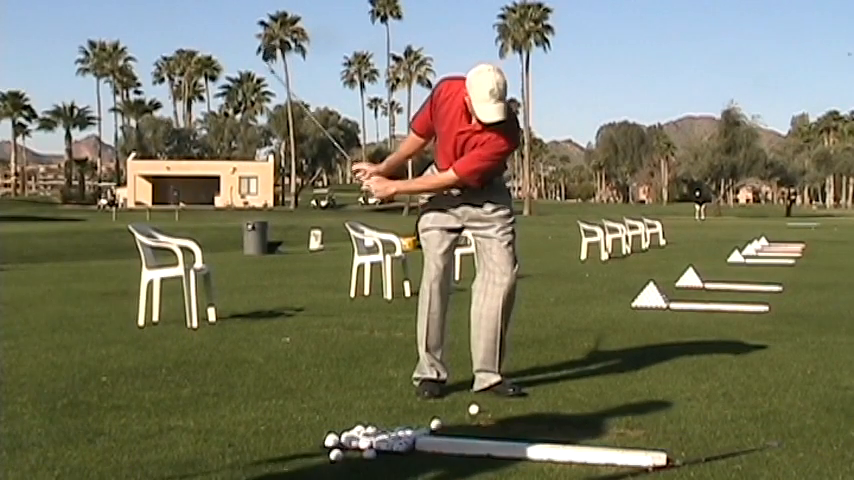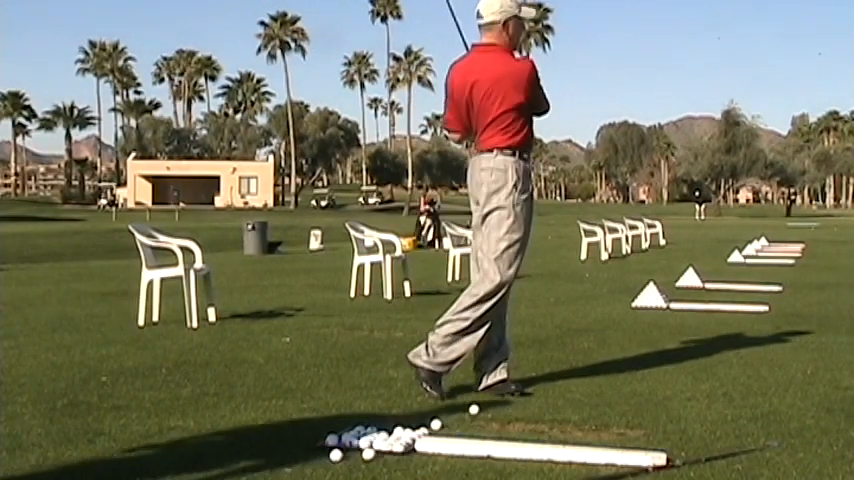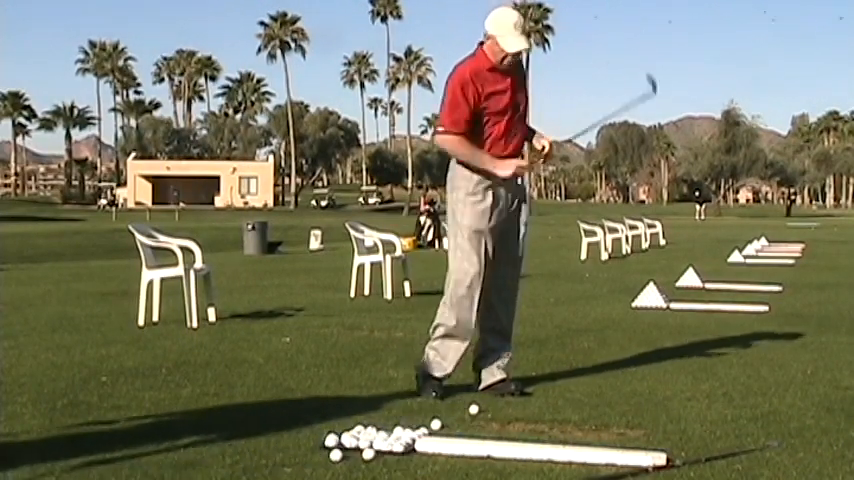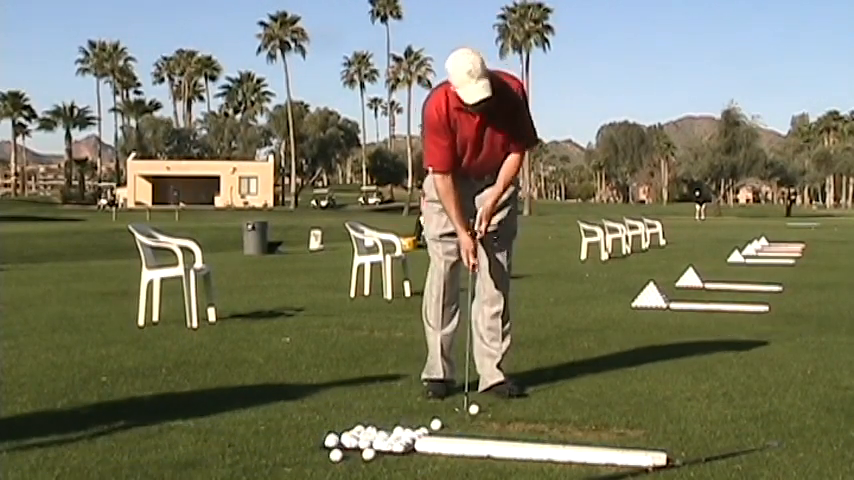
dt=1s
person 1, frame 1
left shoulder: (505, 133)
right shoulder: (445, 91)
left elbow: (454, 178)
right elbow: (420, 134)
left wrist: (395, 188)
right wrist: (384, 168)
left hip: (486, 198)
right hip: (441, 193)
left knee: (501, 276)
right knee: (435, 274)
left ankle: (488, 372)
right ankle: (429, 370)
person 1, frame 2
left shoulder: (458, 71)
right shoulder: (522, 69)
left elbow: (456, 133)
right elbow: (541, 108)
left hip: (481, 166)
right hip: (508, 170)
left knee: (489, 273)
right knee: (496, 275)
left ankle: (491, 371)
right ankle: (433, 355)
person 1, frame 3
left shoulder: (515, 69)
right shoulder: (467, 75)
right elbow: (446, 138)
left wrist: (534, 135)
right wrist: (496, 163)
left hip: (510, 180)
right hip: (475, 179)
left knee: (504, 278)
right knee: (467, 274)
left ankle: (492, 368)
right ankle: (435, 363)
person 1, frame 4
left shoulder: (512, 90)
right shoulder: (437, 106)
left elbow: (520, 147)
right elbow: (442, 175)
left wrist: (494, 198)
right wrist: (461, 232)
left hip: (495, 186)
right hip: (449, 187)
left knee: (496, 277)
right knee: (443, 275)
left ankle: (492, 371)
right ankle: (437, 370)
